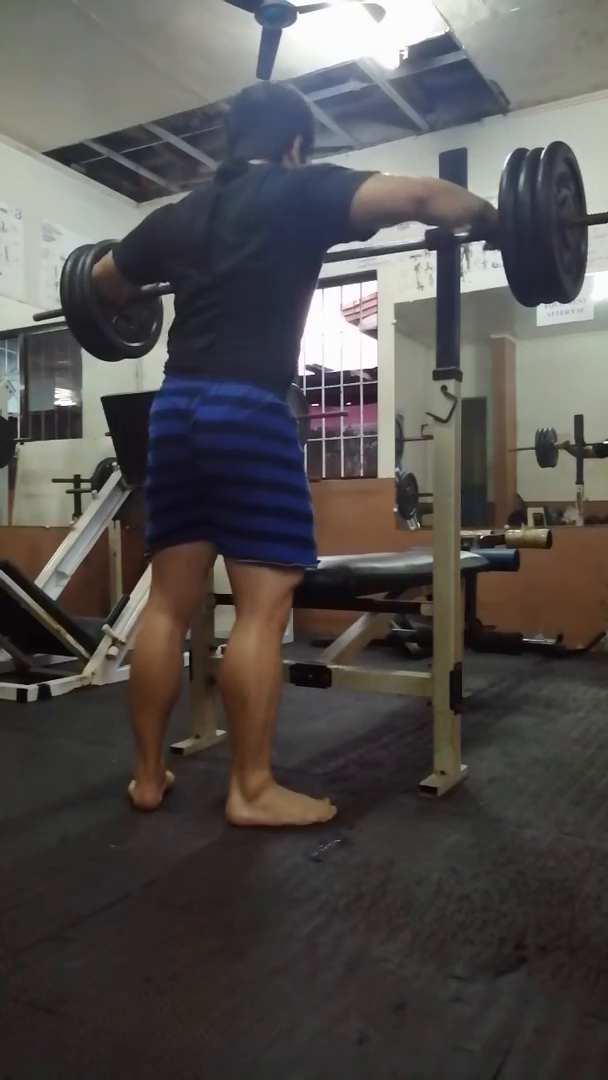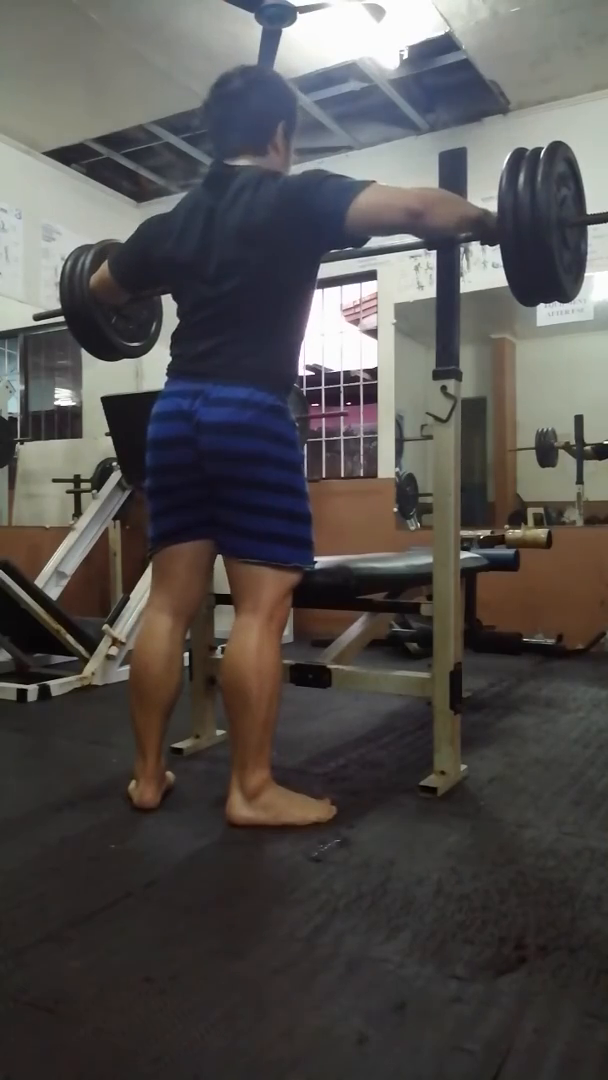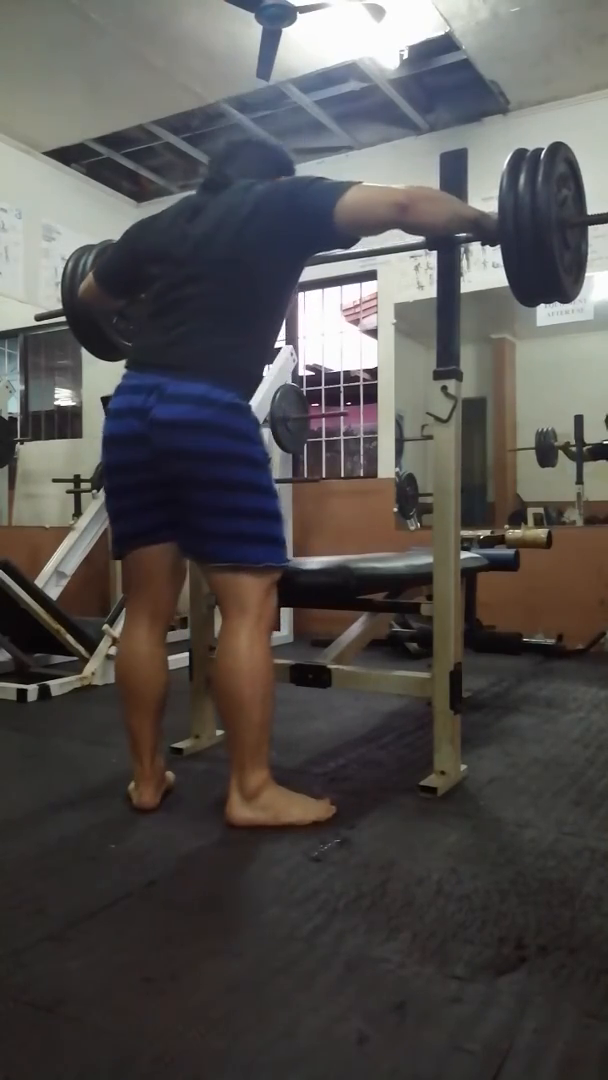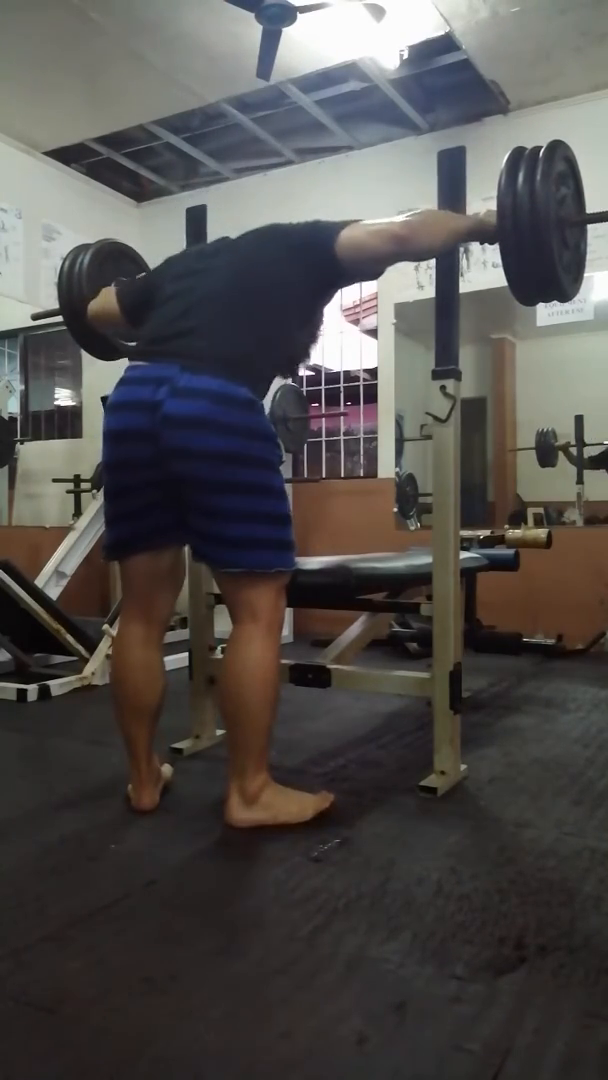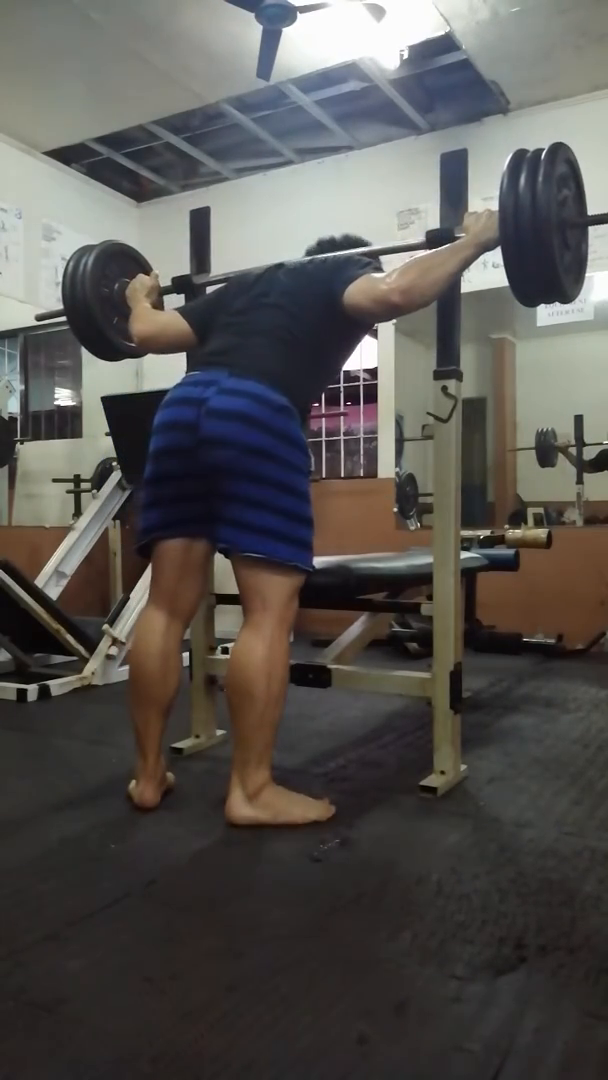
dt=1s
person 1, frame 1
left shoulder: (181, 215)
right shoulder: (301, 193)
left elbow: (104, 278)
right elbow: (416, 194)
right wrist: (486, 216)
left hip: (174, 406)
right hip: (247, 409)
left knee: (168, 602)
right knee: (262, 604)
left ankle: (147, 774)
right ankle: (252, 790)
person 1, frame 2
left shoulder: (175, 220)
right shoulder: (295, 198)
left elbow: (102, 287)
right elbow: (412, 207)
right wrist: (485, 220)
left hip: (176, 410)
right hip: (249, 414)
left knee: (170, 602)
right knee: (263, 605)
left ankle: (148, 774)
right ankle: (252, 791)
person 1, frame 3
left shoulder: (161, 224)
right shoulder: (284, 203)
left elbow: (90, 295)
right elbow: (403, 204)
right wrist: (482, 221)
left hip: (130, 407)
right hip: (208, 412)
left knee: (147, 610)
right knee: (249, 605)
left ankle: (147, 776)
right ankle: (252, 791)
person 1, frame 4
left shoulder: (190, 261)
right shoulder: (304, 249)
left elbow: (97, 310)
right elbow: (398, 235)
left wrist: (133, 287)
right wrist: (478, 226)
left hip: (130, 401)
right hip: (215, 409)
left knee: (143, 616)
right knee: (258, 609)
left ankle: (144, 778)
right ankle: (250, 792)
person 1, frame 5
left shoulder: (247, 284)
right shoulder: (347, 274)
left elbow: (147, 332)
right elbow: (391, 293)
left wrist: (140, 297)
right wrist: (474, 242)
left hip: (181, 408)
right hip: (256, 416)
left knee: (167, 606)
right knee: (269, 612)
left ankle: (147, 774)
right ankle: (251, 790)
